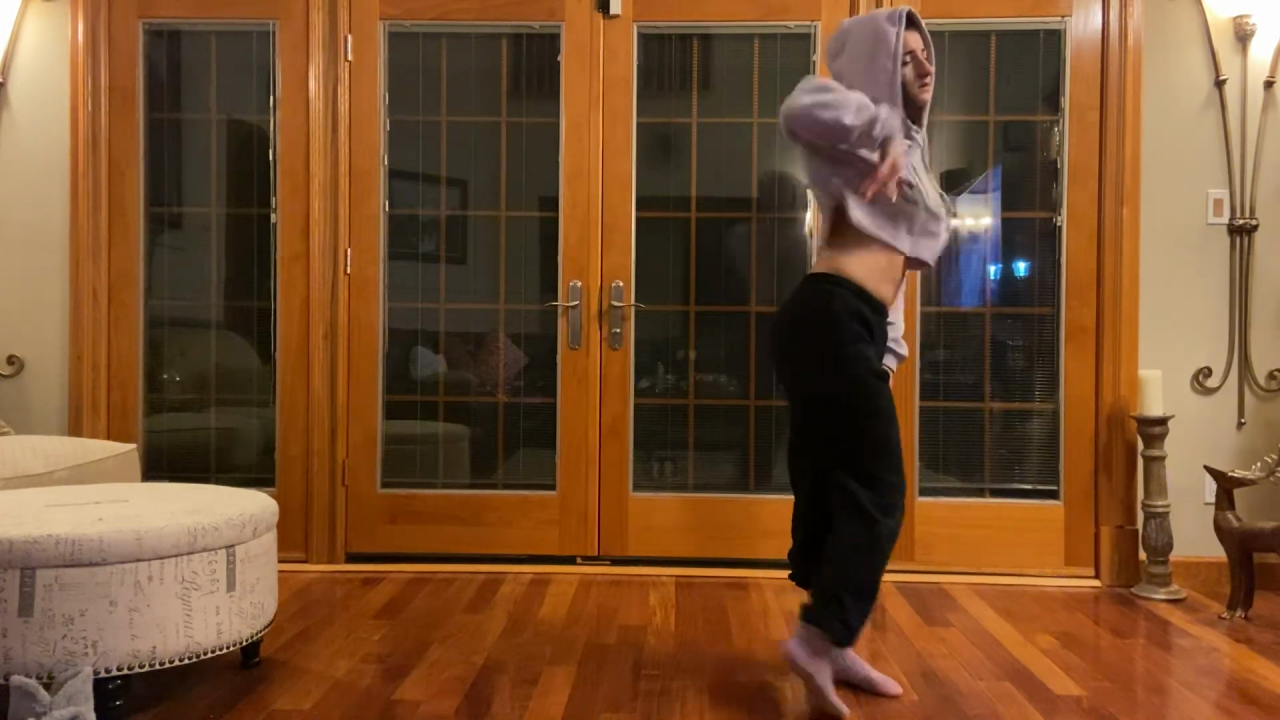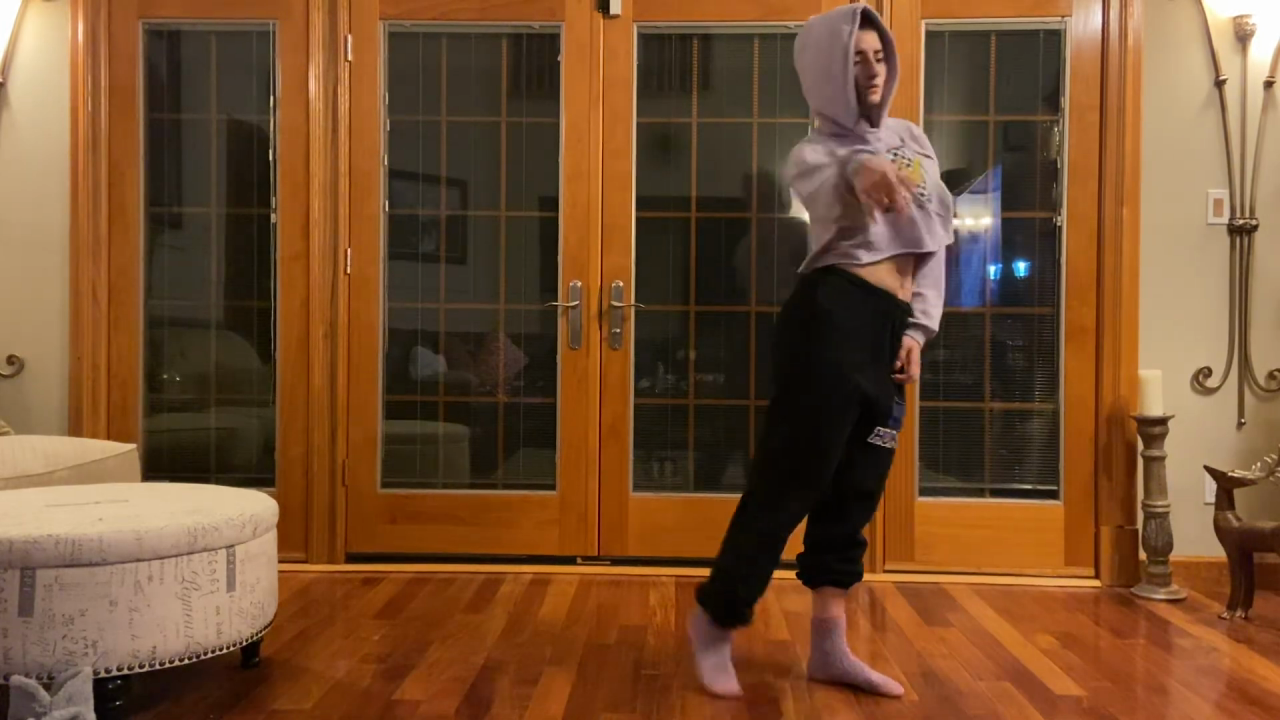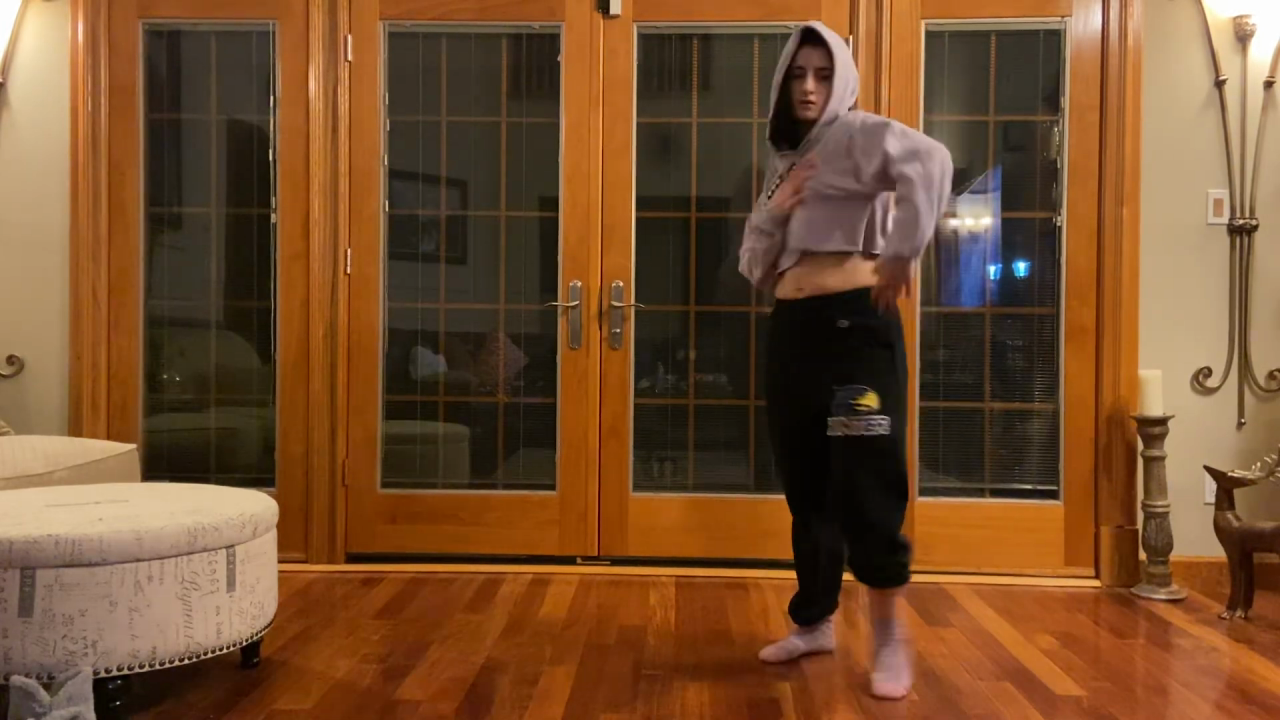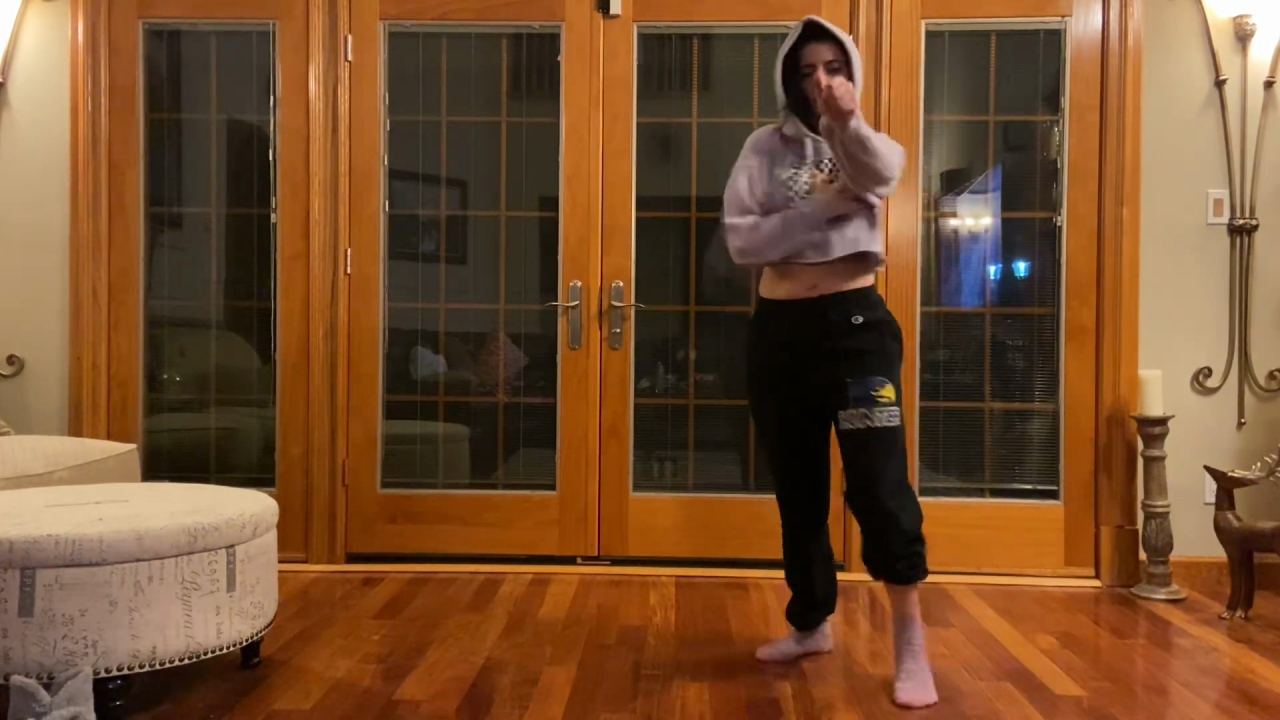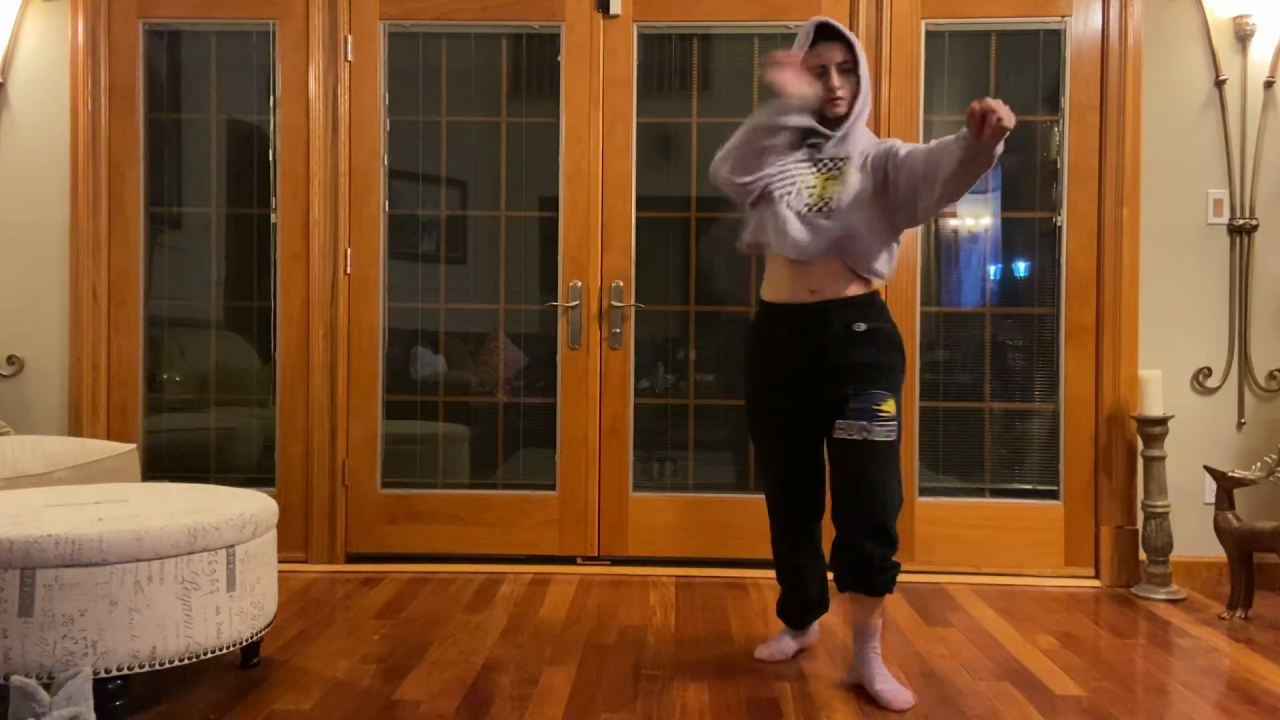
dt=0.5s
person 1, frame 1
left shoulder: (906, 151)
right shoulder: (873, 136)
right elbow: (802, 108)
left wrist: (889, 354)
right wrist: (885, 136)
left hip: (852, 328)
right hip: (831, 321)
left knee: (832, 489)
right knee: (876, 488)
left ankle: (832, 646)
right ankle: (820, 636)
person 1, frame 2
left shoulder: (913, 140)
right shoulder: (817, 152)
left elbow: (933, 245)
right elbow: (846, 222)
left wrist: (919, 327)
right wrist: (875, 189)
left hip: (889, 329)
right hip: (830, 316)
left knee: (852, 492)
right knee: (792, 475)
left ankle: (830, 648)
right ankle: (715, 620)
person 1, frame 3
left shoulder: (854, 133)
right shoulder: (780, 167)
left elbow: (928, 160)
right elbow: (754, 268)
left wrist: (902, 254)
right wrist: (777, 212)
left hip: (856, 326)
right hip: (791, 332)
left knee: (865, 484)
right knee: (807, 489)
left ankle: (891, 636)
right ankle: (813, 621)
person 1, frame 4
left shoulder: (860, 144)
right shoulder: (765, 147)
left elbow: (883, 169)
right elbow: (744, 239)
left wrist: (852, 122)
right wrist: (820, 204)
left hip: (855, 322)
right hip: (780, 330)
left knee: (878, 483)
right knee: (797, 491)
left ankle: (911, 650)
right ankle: (811, 623)
person 1, frame 5
left shoulder: (874, 155)
right shoulder: (775, 145)
left elbow: (936, 170)
right elbow: (732, 175)
left wrist: (979, 140)
right wrist: (788, 105)
left hip: (858, 332)
right hip: (780, 334)
left knee: (868, 493)
right knee: (790, 493)
left ankle: (867, 655)
right ankle: (800, 618)
